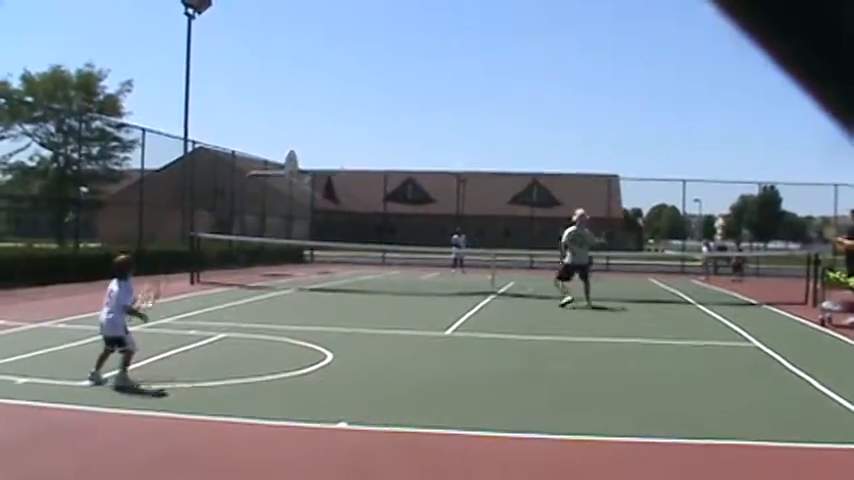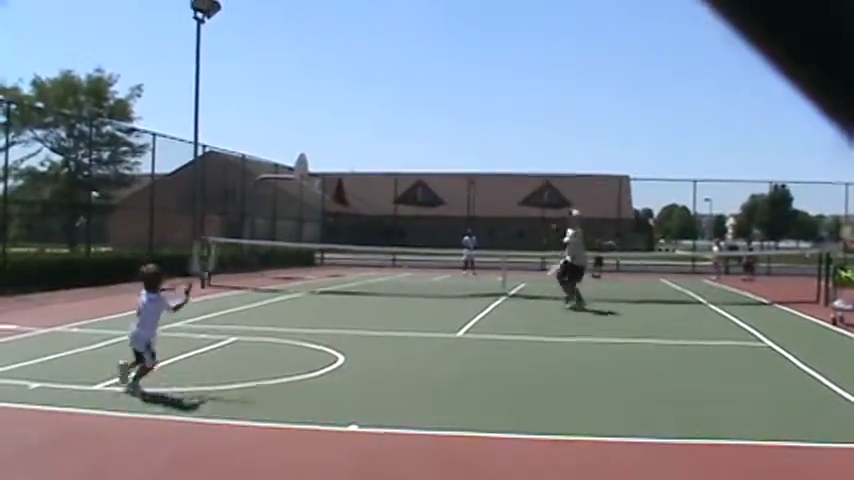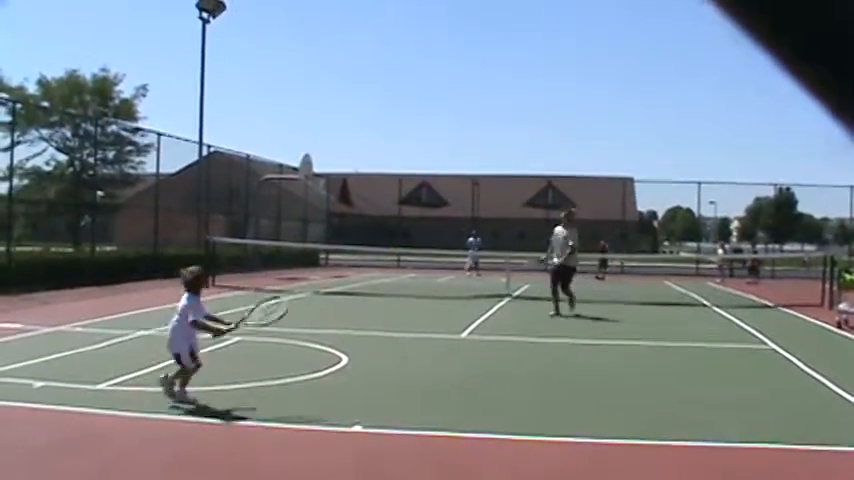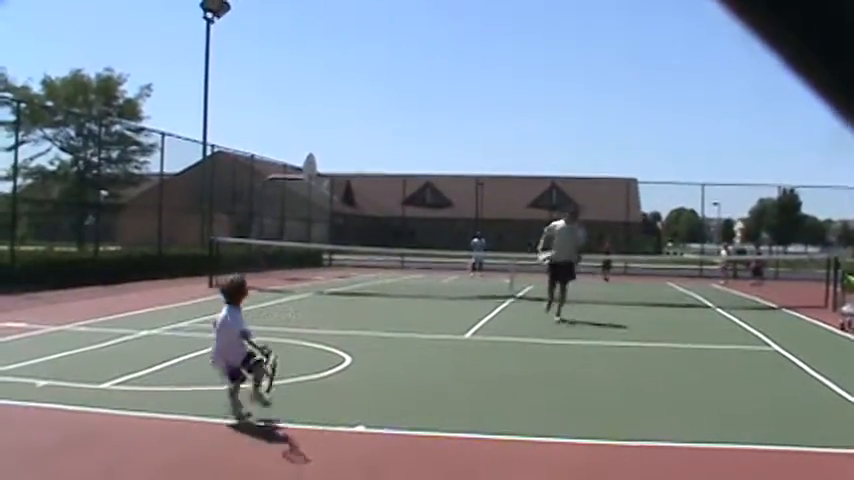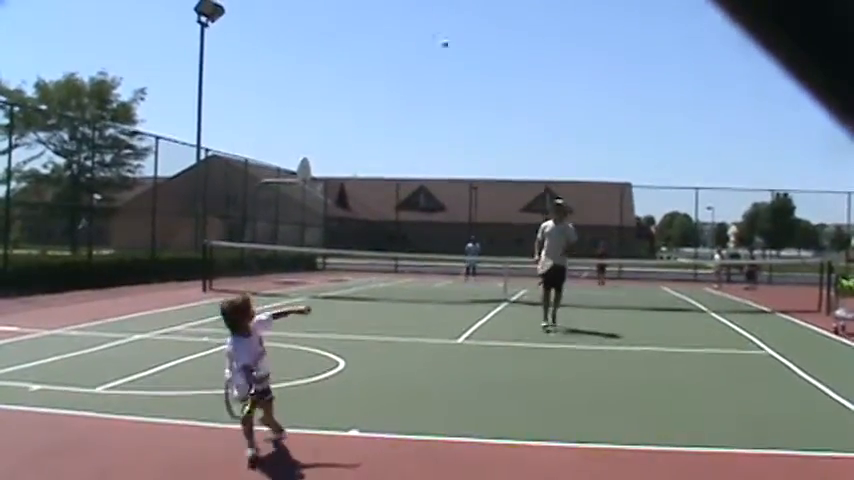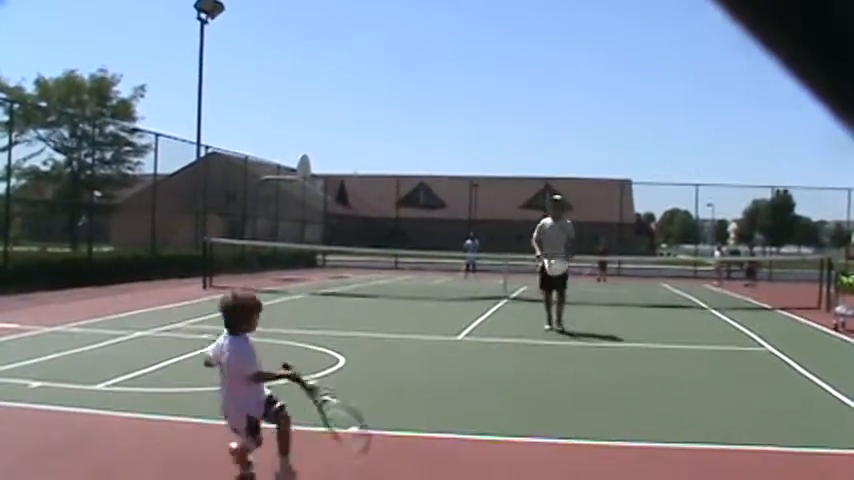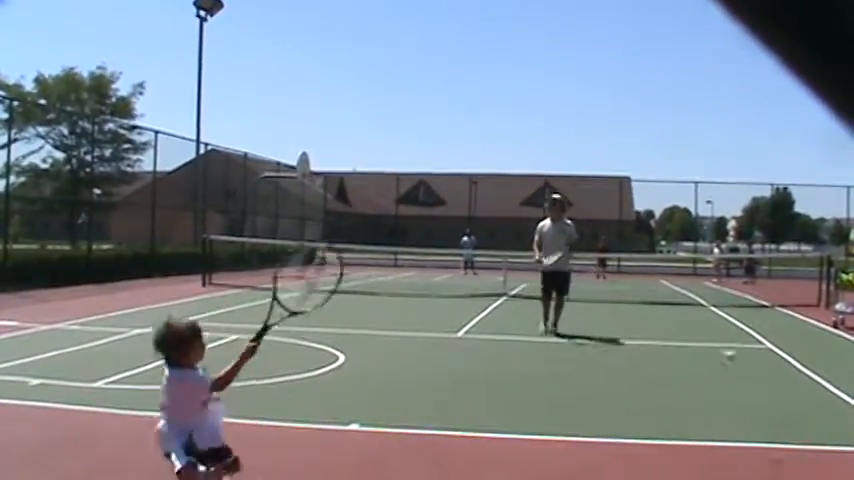
dt=0.3s
person 1, frame 1
left shoulder: (114, 283)
right shoulder: (127, 287)
right elbow: (126, 309)
left wrist: (133, 308)
right wrist: (140, 315)
left hip: (105, 322)
right hip: (116, 325)
left knee: (108, 349)
right knee: (129, 350)
left ankle: (95, 373)
right ankle: (122, 375)
person 1, frame 2
left shoulder: (145, 293)
right shoulder: (157, 299)
right elbow: (174, 308)
left wrist: (161, 290)
right wrist: (186, 297)
left hip: (138, 335)
right hip: (143, 338)
left knee: (142, 360)
right knee: (149, 364)
left ankle: (125, 366)
right ankle: (134, 383)
person 1, frame 3
left shoulder: (192, 298)
right shoulder: (191, 302)
left elbow: (205, 315)
right elbow: (195, 322)
left wrist: (223, 322)
right wrist: (217, 330)
left hip: (186, 339)
right hip: (180, 341)
left knee: (194, 366)
right knee: (192, 366)
left ankle: (181, 391)
right ankle: (168, 380)
person 1, frame 4
left shoulder: (232, 310)
right shoulder: (232, 314)
left elbow: (216, 325)
right elbow: (243, 334)
right wrist: (257, 347)
left hip: (239, 351)
right hip: (226, 356)
left knee: (259, 367)
right knee: (236, 382)
left ankle: (256, 391)
right ankle: (235, 405)
person 1, frame 5
left shoulder: (255, 324)
right shoulder: (236, 346)
left elbow: (272, 316)
right elbow: (244, 368)
left wrist: (296, 309)
right wrist: (255, 379)
left hip: (260, 375)
right hip: (244, 379)
left knee: (267, 404)
right knee: (248, 412)
left ankle: (271, 424)
right ankle: (251, 448)
person 1, frame 6
left shoulder: (225, 339)
right shoulder: (241, 347)
left elbow: (209, 361)
right elbow: (256, 376)
right wrist: (284, 375)
left hip: (256, 396)
right hip: (241, 405)
left knee: (284, 421)
right knee: (250, 444)
person 1, frame 7
left shoulder: (186, 368)
right shoulder: (180, 378)
right elbow: (215, 386)
right wrist: (242, 359)
left hip: (200, 429)
right hip: (179, 434)
left knee: (232, 465)
person 2, frame 1
left shoulder: (570, 231)
right shoulder: (587, 232)
left elbow: (563, 245)
right elbow: (592, 244)
left wrist: (562, 256)
left hip: (571, 261)
right hip: (584, 261)
left knee: (558, 280)
right knee: (585, 280)
left ankle: (567, 296)
right ankle: (588, 301)
person 2, frame 2
left shoulder: (573, 232)
right shoulder: (571, 231)
left elbow: (565, 243)
left hip: (577, 262)
right hip: (570, 260)
left knee: (566, 281)
right knee: (560, 277)
left ankle: (579, 301)
right ankle: (570, 296)
person 2, frame 3
left shoulder: (572, 232)
right shoulder: (557, 229)
left elbow: (572, 249)
right elbow: (552, 244)
left wrist: (562, 260)
right wrist: (547, 256)
left hip: (568, 264)
right hip: (556, 262)
left knee: (564, 288)
right knee: (553, 286)
left ankle: (571, 297)
right ankle: (556, 309)
person 2, frame 4
left shoulder: (577, 229)
right shoulder: (555, 225)
left elbow: (580, 244)
right elbow: (546, 236)
left wrist: (577, 256)
right wrist: (541, 247)
left hip: (568, 261)
right hip: (554, 259)
left knee: (563, 286)
right knee: (551, 284)
left ankle: (558, 313)
right ankle: (550, 299)
person 2, frame 5
left shoulder: (568, 228)
right shoulder: (545, 226)
left elbow: (572, 244)
right elbow: (539, 241)
left wrist: (566, 251)
right wrist: (537, 254)
left hip: (560, 263)
right hip: (547, 263)
left knee: (558, 291)
right knee: (546, 290)
left ankle: (553, 315)
right ankle: (545, 319)
person 2, frame 6
left shoulder: (567, 224)
right shoulder: (544, 223)
left elbow: (570, 242)
right elbow: (535, 239)
left wrist: (570, 254)
right wrist: (538, 251)
right hip: (546, 262)
left knee: (561, 293)
right knee: (547, 292)
left ankle: (559, 321)
right ankle: (549, 320)
person 2, frame 7
left shoulder: (568, 226)
right shoulder: (542, 225)
left elbow: (574, 242)
right elbow: (537, 242)
left wrist: (569, 252)
right wrist: (537, 254)
left hip: (562, 267)
right hip: (547, 266)
left knee: (560, 297)
right knee: (546, 295)
left ankle: (554, 324)
right ankle: (545, 321)
